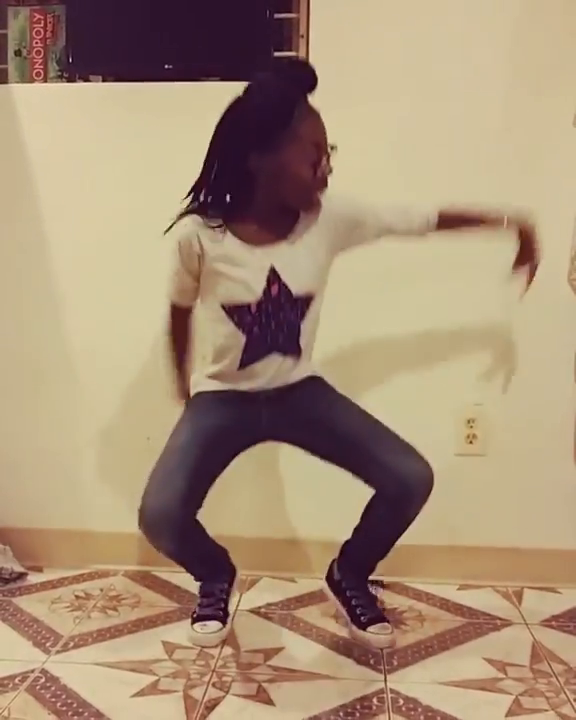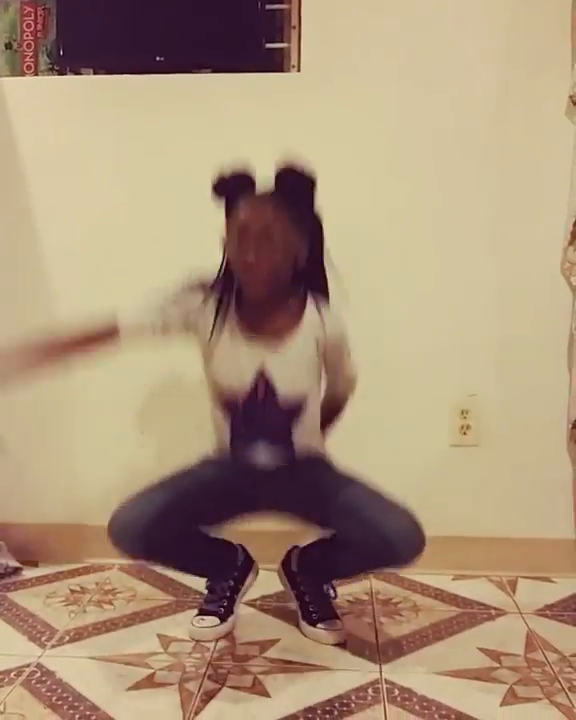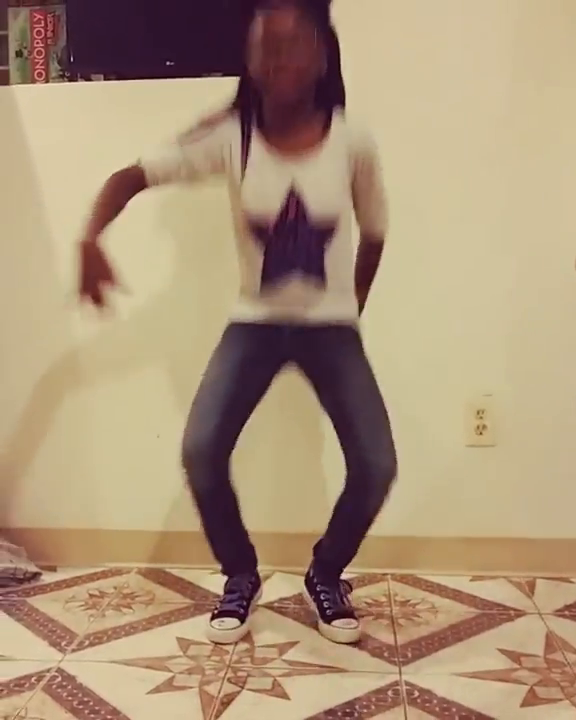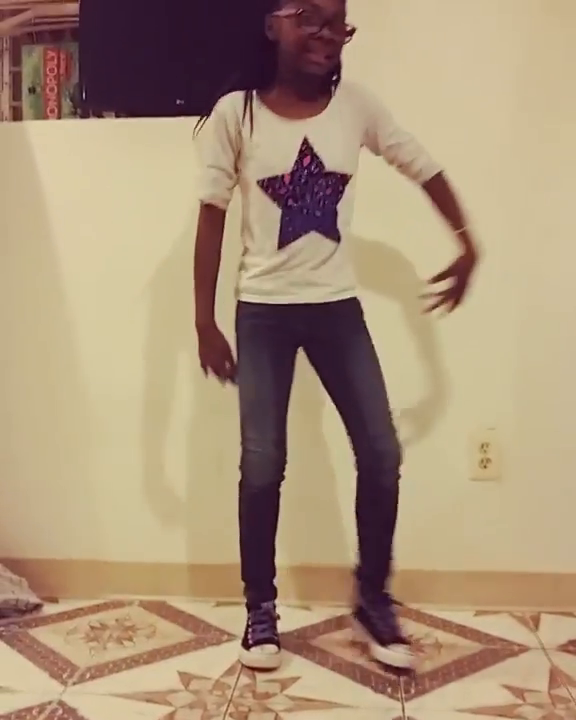
dt=0.5s
person 1, frame 1
left shoulder: (330, 219)
right shoulder: (198, 235)
left elbow: (426, 219)
right elbow: (181, 309)
left wrist: (510, 222)
right wrist: (184, 391)
left hip: (299, 390)
right hip: (222, 399)
left knee: (411, 481)
right knee: (161, 515)
left ankle: (349, 575)
right ankle: (215, 578)
person 1, frame 2
left shoulder: (326, 324)
right shoulder: (202, 308)
right elbow: (107, 332)
left wrist: (306, 441)
left hip: (302, 469)
right hip: (231, 469)
left knee: (401, 540)
right knee: (130, 529)
left ankle: (309, 571)
right ankle: (227, 567)
person 1, frame 3
left shoulder: (352, 142)
right shoulder: (228, 140)
left elbow: (374, 234)
right elbow: (135, 175)
left wrist: (351, 312)
right wrist: (90, 238)
left hip: (330, 329)
right hip: (253, 327)
left knee: (375, 466)
right knee: (201, 452)
left ankle: (326, 572)
right ankle: (240, 574)
person 1, frame 4
left shoulder: (354, 106)
right shoulder: (235, 114)
left elbow: (422, 166)
right elbow: (210, 216)
left wrist: (465, 240)
right wrist: (199, 322)
left hip: (337, 308)
right hip: (261, 310)
left knee: (382, 454)
right knee: (261, 464)
left ankle: (373, 598)
right ankle: (260, 606)
